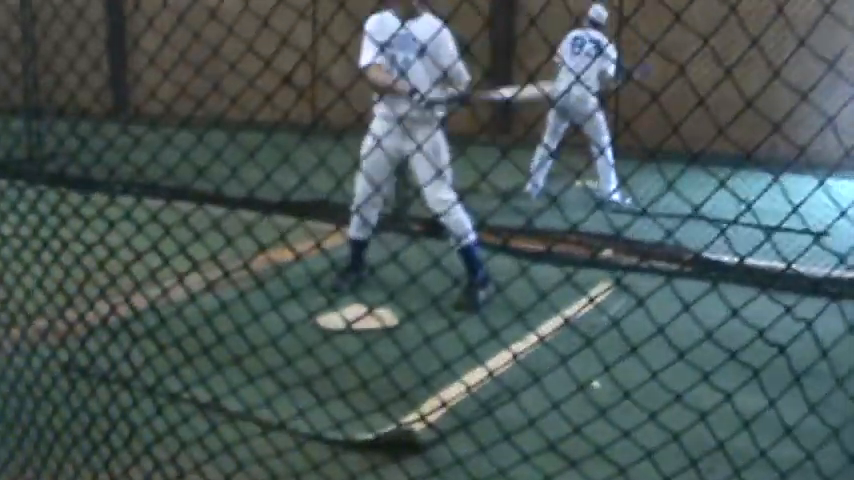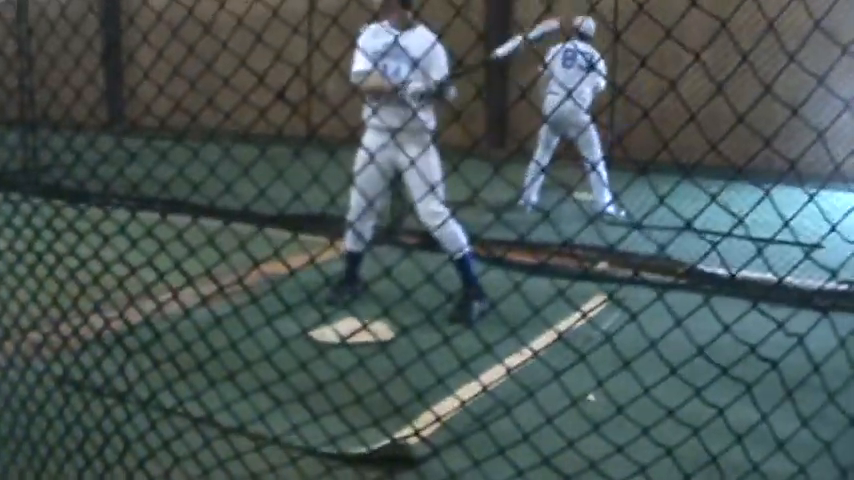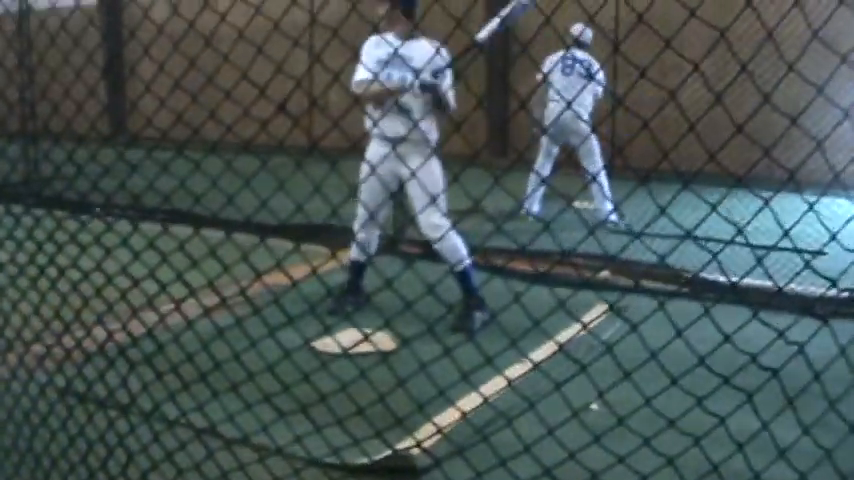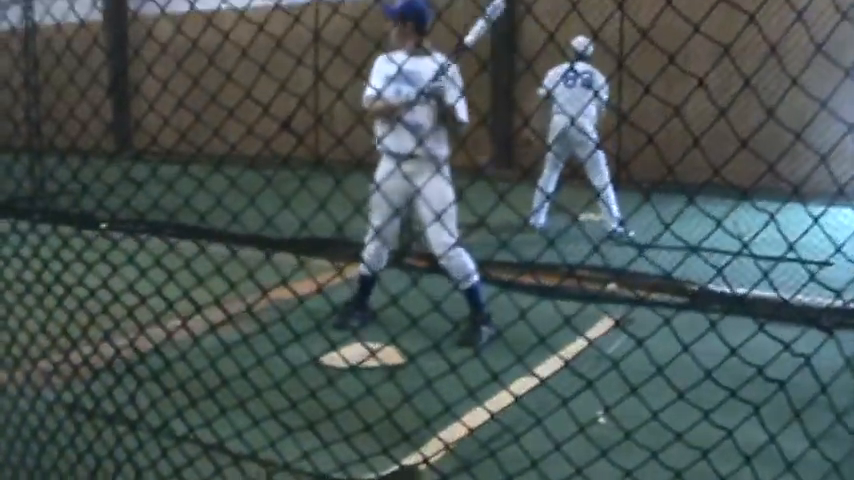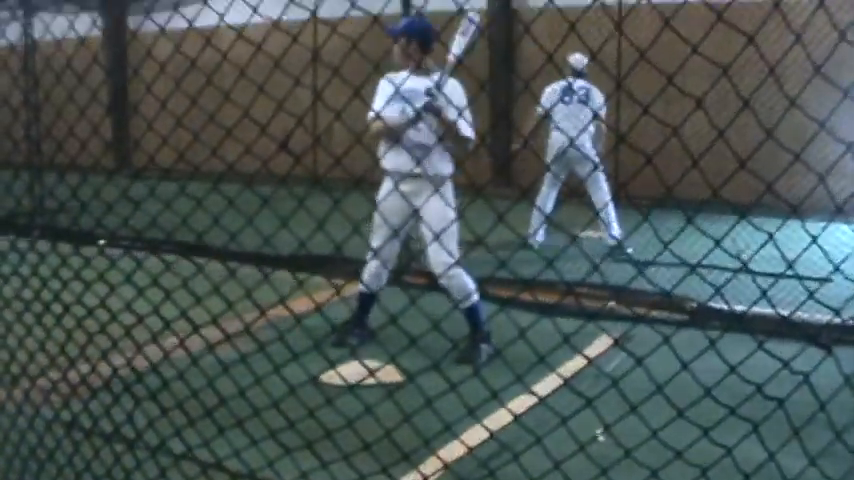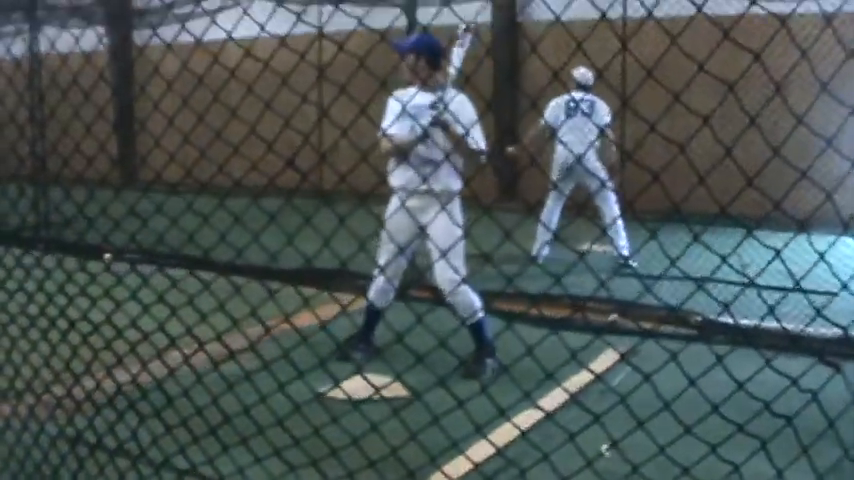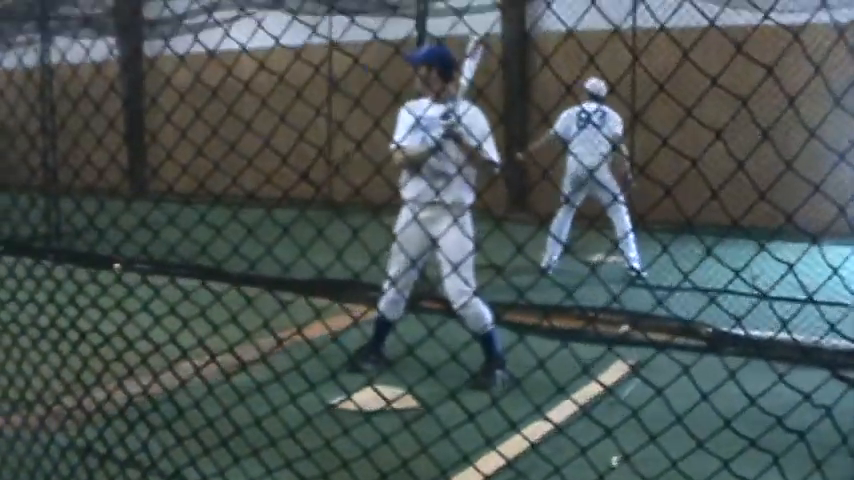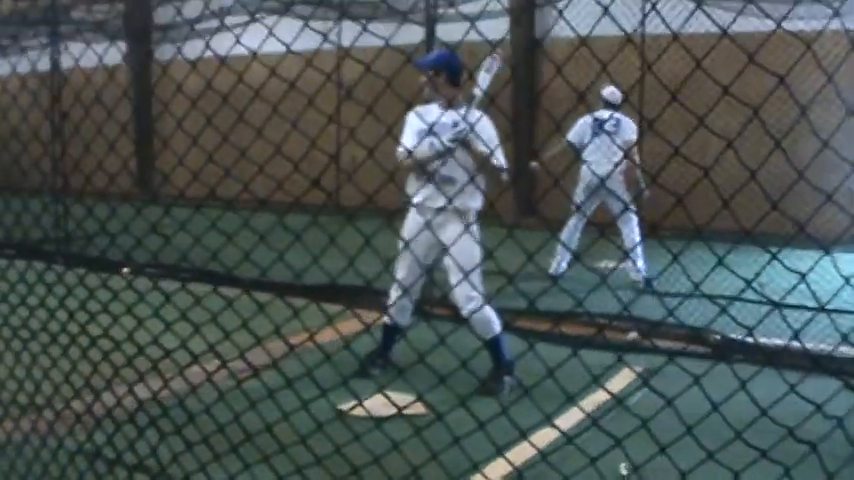
dt=0.1s
person 1, frame 1
left shoulder: (435, 29)
left elbow: (460, 81)
right elbow: (372, 72)
left wrist: (455, 90)
right wrist: (407, 89)
left hip: (424, 128)
right hip: (385, 123)
left knee: (442, 200)
right knee: (365, 196)
left ankle: (478, 277)
right ankle: (355, 265)
person 1, frame 2
left shoulder: (428, 41)
right shoulder: (371, 34)
left elbow: (446, 93)
right elbow: (362, 80)
left wrist: (439, 92)
right wrist: (402, 87)
left hip: (416, 139)
right hip: (377, 136)
left knee: (436, 214)
right knee: (360, 210)
left ankle: (473, 290)
right ankle: (350, 279)
person 1, frame 3
left shoulder: (433, 52)
right shoulder: (374, 46)
left elbow: (446, 108)
right elbow: (362, 90)
left wrist: (435, 91)
right wrist: (406, 86)
left hip: (419, 151)
right hip: (380, 147)
left knee: (436, 225)
right knee: (367, 220)
left ankle: (474, 301)
right ankle: (354, 288)
person 1, frame 4
left shoulder: (443, 68)
right shoulder: (385, 64)
left elbow: (458, 124)
right elbow: (371, 107)
left wrist: (441, 101)
right wrist: (410, 99)
left hip: (430, 166)
right hip: (392, 164)
left knee: (445, 243)
right knee: (378, 236)
left ankle: (481, 315)
right ankle: (360, 303)
person 1, frame 5
left shoulder: (448, 87)
right shoulder: (389, 84)
left elbow: (465, 141)
right elbow: (375, 129)
left wrist: (439, 114)
right wrist: (411, 117)
left hip: (434, 186)
right hip: (395, 183)
left knee: (445, 263)
right knee: (380, 254)
left ankle: (480, 334)
right ankle: (360, 321)
person 1, frame 6
left shoulder: (457, 102)
right shoulder: (398, 100)
left elbow: (477, 154)
right elbow: (387, 147)
left wrist: (447, 127)
right wrist: (419, 135)
left hip: (441, 202)
right hip: (403, 199)
left knee: (451, 280)
right knee: (386, 271)
left ankle: (485, 349)
right ankle: (365, 336)
person 1, frame 7
left shoulder: (469, 113)
right shoulder: (410, 111)
left elbow: (490, 165)
right elbow: (399, 159)
left wrist: (459, 138)
right wrist: (433, 146)
left hip: (453, 213)
right hip: (414, 210)
left knee: (461, 292)
right knee: (395, 282)
left ankle: (495, 360)
right ankle: (375, 348)
person 1, frame 8
left shoulder: (477, 120)
right shoulder: (418, 116)
left elbow: (498, 170)
right elbow: (406, 162)
left wrist: (468, 145)
right wrist: (441, 150)
left hip: (459, 219)
right hip: (420, 215)
left knee: (470, 298)
right knee: (403, 287)
left ankle: (503, 366)
right ankle: (383, 352)
person 2, frame 1
left shoulder: (570, 37)
right shoulder: (607, 46)
left elbow: (559, 61)
right elbow: (608, 81)
left hip: (561, 93)
right hip: (585, 98)
left knee: (550, 140)
right knee: (602, 144)
left ankle: (534, 185)
right ankle: (611, 192)
person 2, frame 2
left shoulder: (557, 50)
right shoulder: (596, 58)
left elbow: (545, 75)
right elbow: (598, 90)
left hip: (553, 107)
right hip: (577, 110)
left knee: (542, 154)
right knee: (594, 158)
left ankle: (528, 198)
right ankle: (605, 205)
person 2, frame 3
left shoulder: (555, 59)
right shoulder: (594, 66)
left elbow: (540, 83)
right elbow: (597, 96)
left hip: (554, 114)
right hip: (579, 118)
left knee: (544, 160)
right knee: (594, 165)
left ankle: (530, 206)
right ankle: (607, 212)
person 2, frame 4
left shoulder: (556, 72)
right shoulder: (598, 77)
left elbow: (542, 98)
right elbow: (601, 107)
left hip: (559, 126)
right hip: (585, 130)
left knee: (550, 173)
right knee: (601, 178)
left ankle: (537, 219)
right ankle: (616, 225)
person 2, frame 5
left shoulder: (554, 88)
right shoulder: (594, 92)
left elbow: (539, 116)
right elbow: (601, 121)
left wrist: (523, 140)
right wrist: (599, 146)
left hip: (558, 142)
right hip: (583, 145)
left knee: (549, 188)
right knee: (600, 192)
left ankle: (535, 236)
right ankle: (615, 238)
person 2, frame 6
left shoulder: (558, 102)
right shoulder: (600, 105)
left elbow: (541, 129)
right elbow: (607, 133)
left wrist: (518, 147)
right wrist: (614, 159)
left hip: (563, 157)
right hip: (588, 159)
left knee: (554, 202)
right knee: (609, 204)
left ankle: (539, 251)
right ankle: (622, 251)
person 2, frame 7
left shoulder: (571, 112)
right shoulder: (612, 115)
left elbow: (551, 137)
right elbow: (618, 143)
left wrist: (526, 153)
right wrist: (627, 171)
left hip: (575, 167)
right hip: (600, 169)
left knee: (565, 212)
right knee: (620, 214)
left ankle: (548, 261)
right ankle: (632, 263)
person 2, frame 8
left shoulder: (587, 120)
right shoulder: (627, 123)
left elbow: (567, 145)
right elbow: (631, 151)
right wrist: (641, 181)
left hip: (589, 176)
right hip: (613, 178)
left knee: (576, 220)
right knee: (630, 223)
left ankle: (557, 268)
right ankle: (639, 273)
